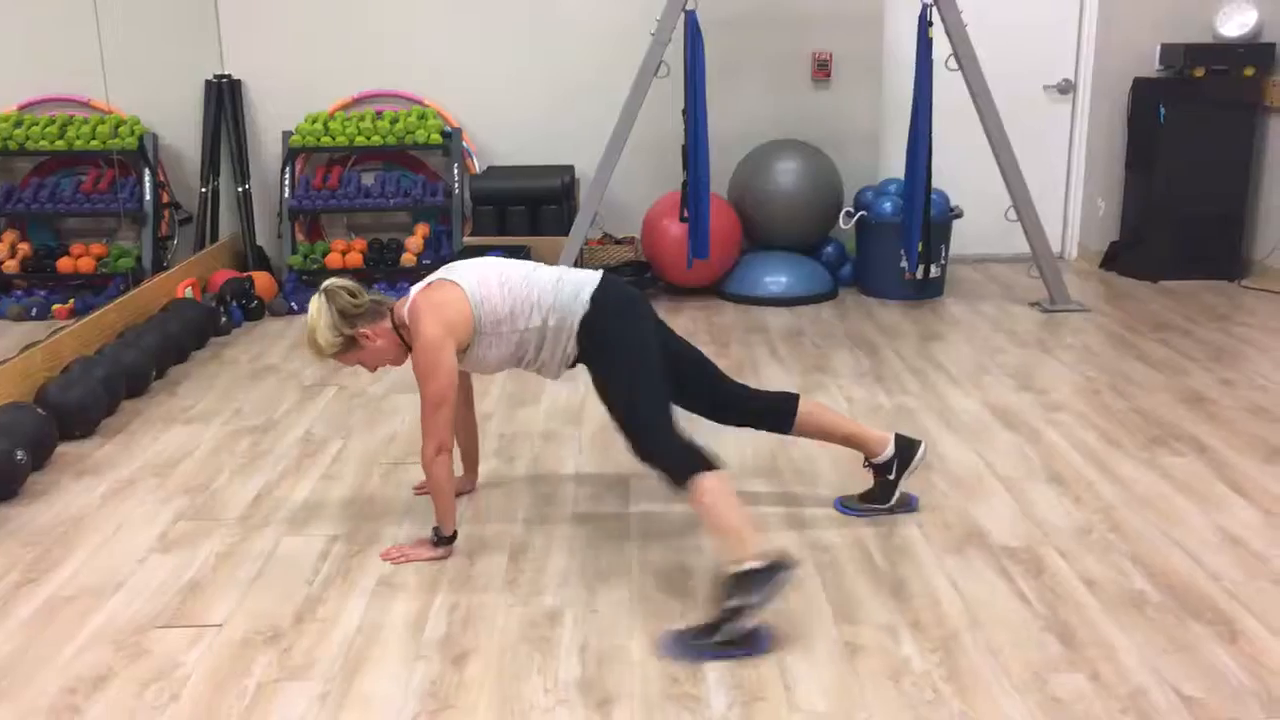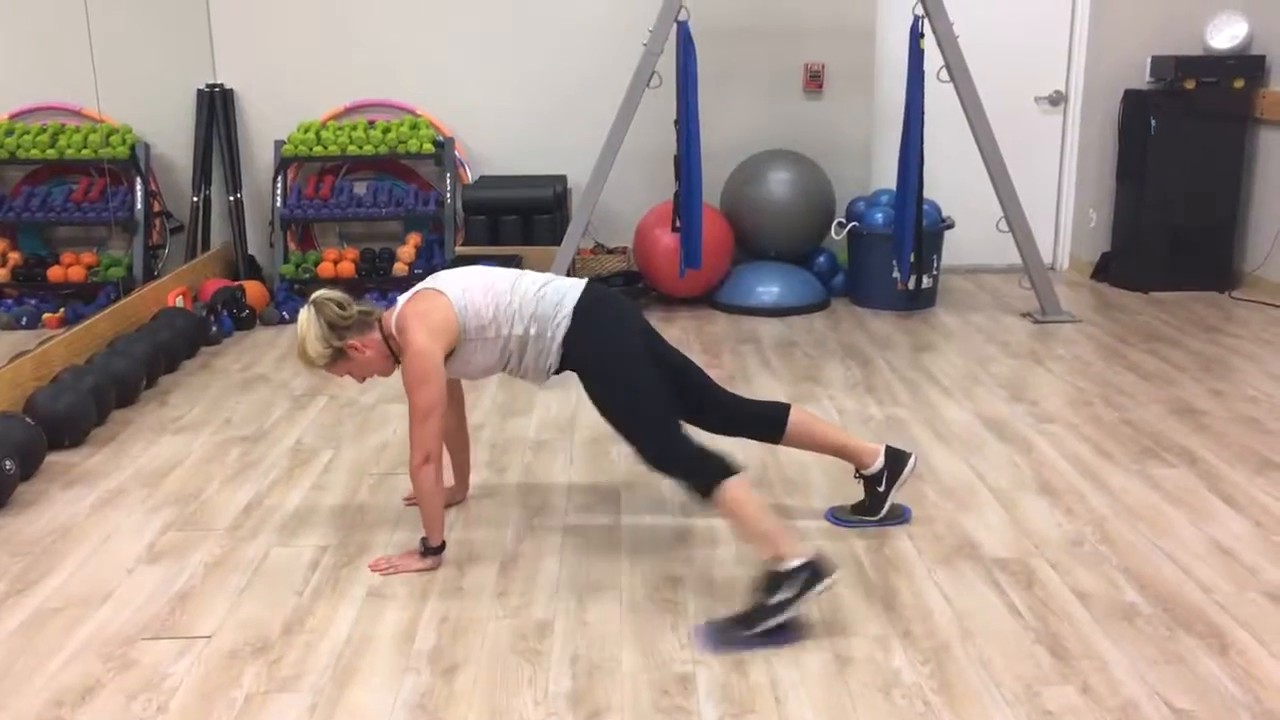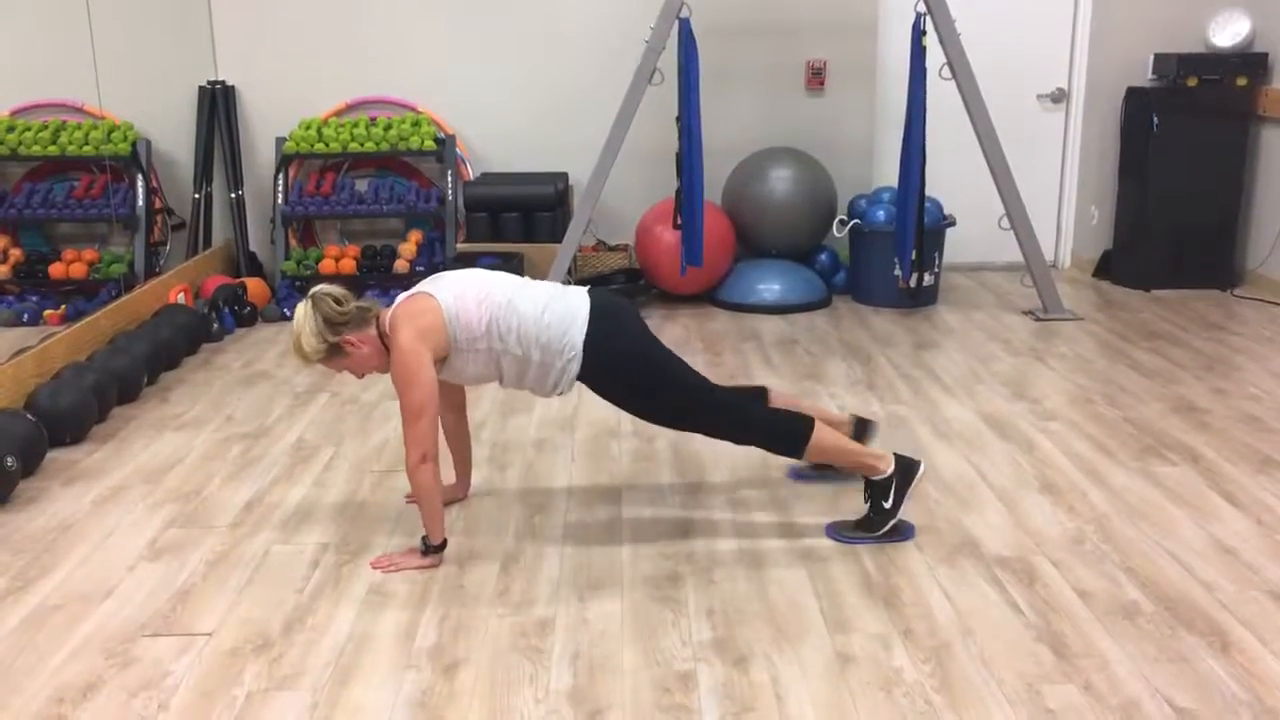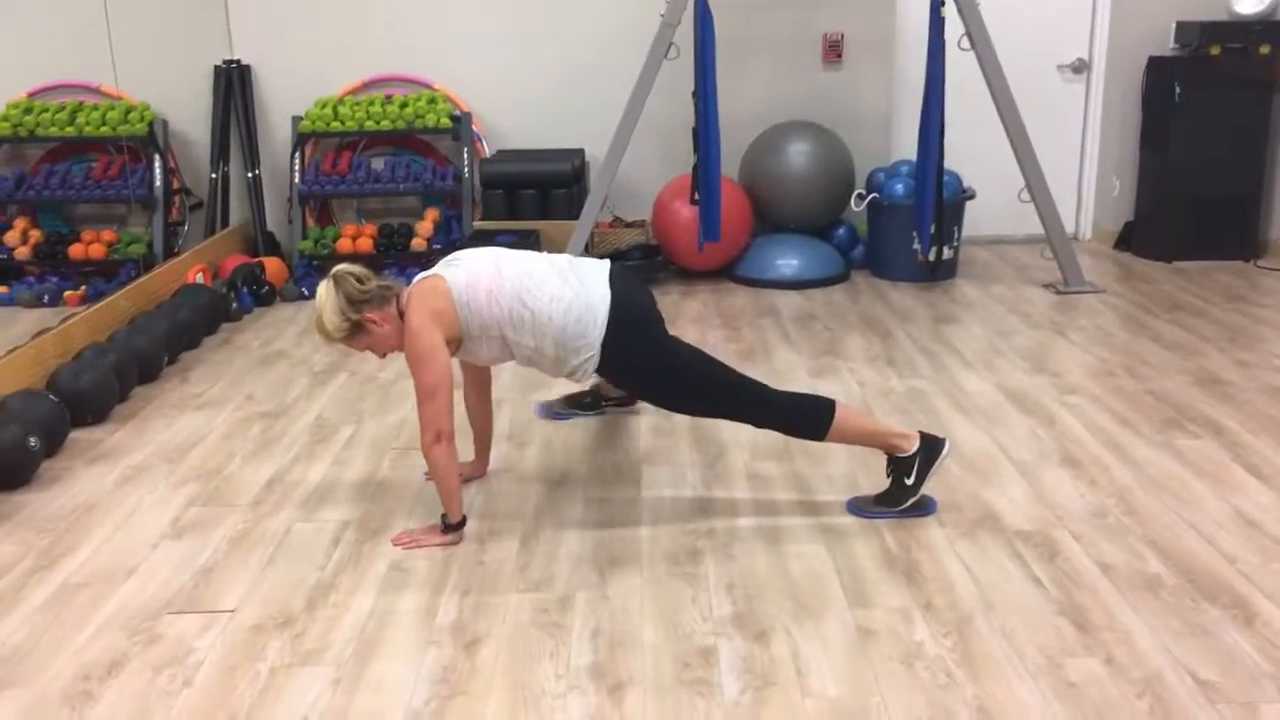
dt=0.7s
person 1, frame 1
left shoulder: (427, 325)
right shoulder: (426, 309)
left elbow: (436, 443)
right elbow: (461, 403)
left wrist: (442, 536)
right wrist: (468, 476)
left hip: (602, 317)
right hip: (608, 313)
left knee: (657, 443)
right knee: (734, 404)
left ankle: (752, 565)
right ankle: (887, 449)
person 1, frame 2
left shoulder: (416, 334)
right shoulder: (413, 316)
left elbow: (424, 454)
right elbow: (453, 410)
left wrist: (430, 547)
right wrist: (459, 487)
left hip: (587, 326)
right hip: (594, 318)
left knee: (666, 445)
right knee: (724, 413)
left ankle: (791, 565)
right ankle: (875, 460)
person 1, frame 3
left shoulder: (405, 337)
right shoulder: (419, 314)
left elbow: (419, 453)
right elbow: (452, 405)
left wrist: (432, 546)
right wrist: (461, 484)
left hip: (594, 344)
right hip: (594, 317)
left knee: (724, 418)
right knee: (705, 401)
left ankle: (883, 468)
right ankle: (845, 424)
person 1, frame 4
left shoulder: (420, 318)
right shoulder: (440, 289)
left elbow: (435, 434)
right elbow: (477, 374)
left wrist: (451, 523)
right wrist: (479, 461)
left hip: (609, 332)
right hip: (608, 288)
left knee: (748, 402)
left ankle: (908, 446)
right ankle: (605, 389)
